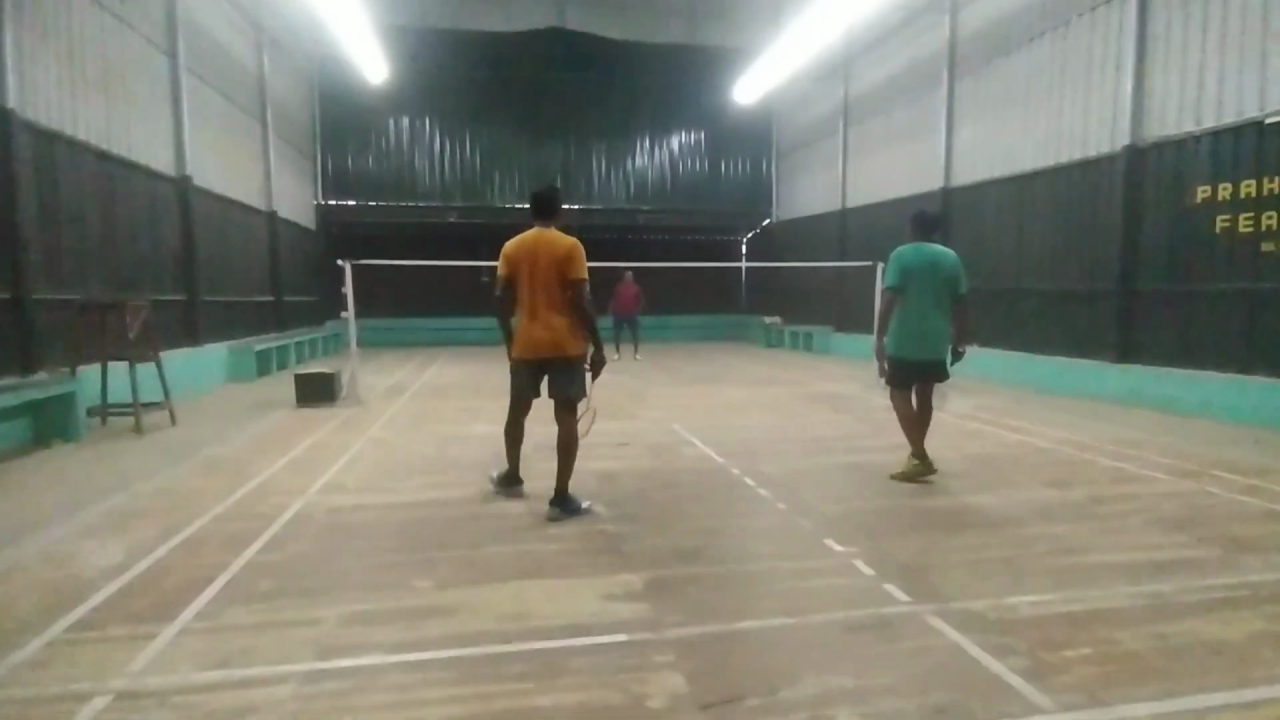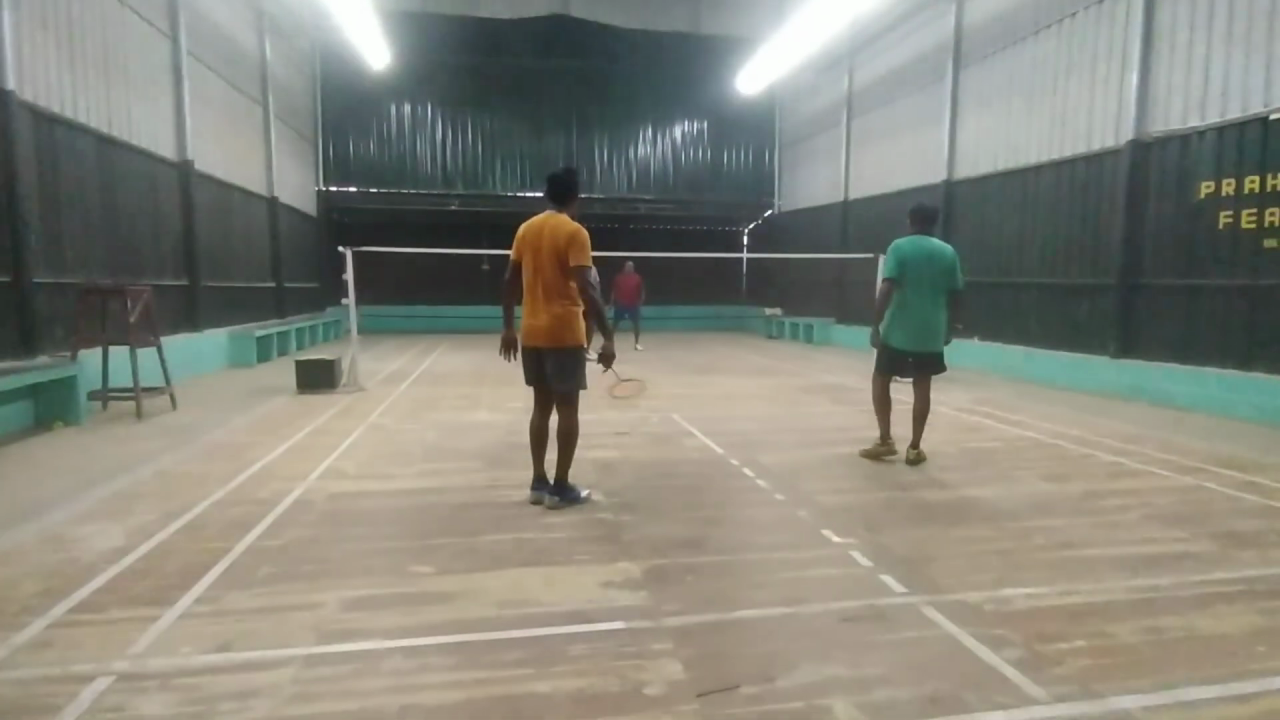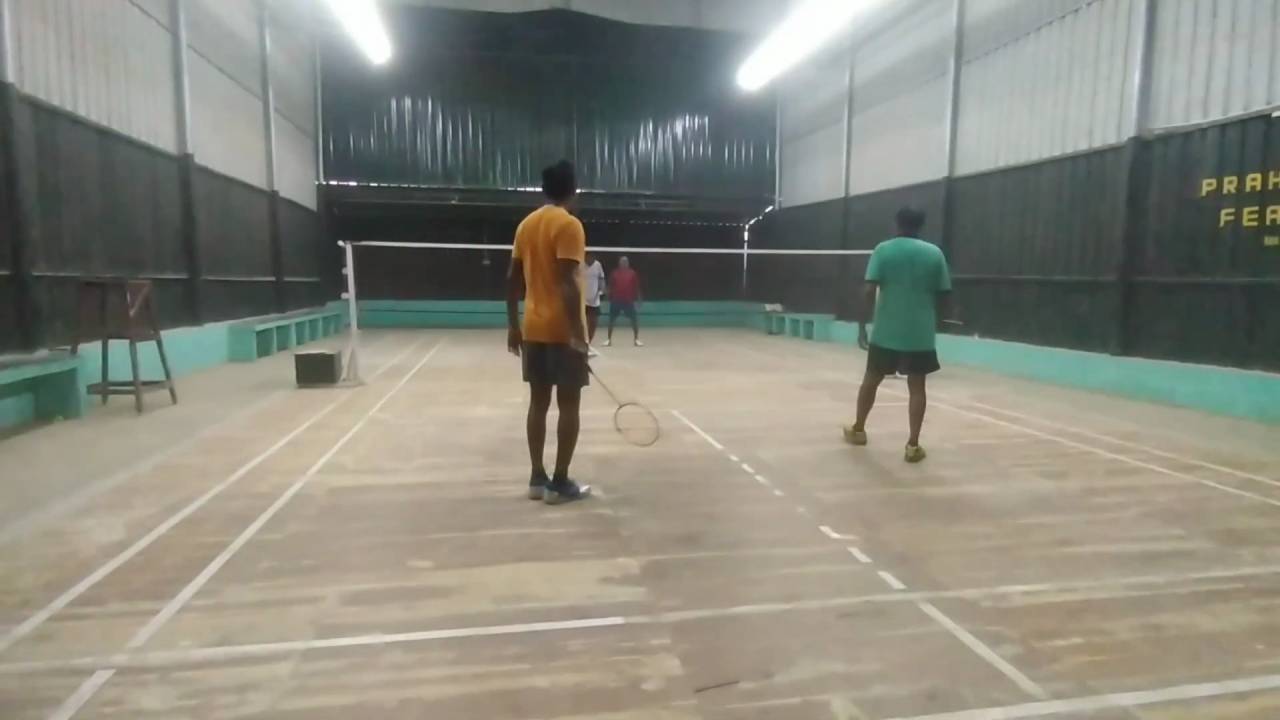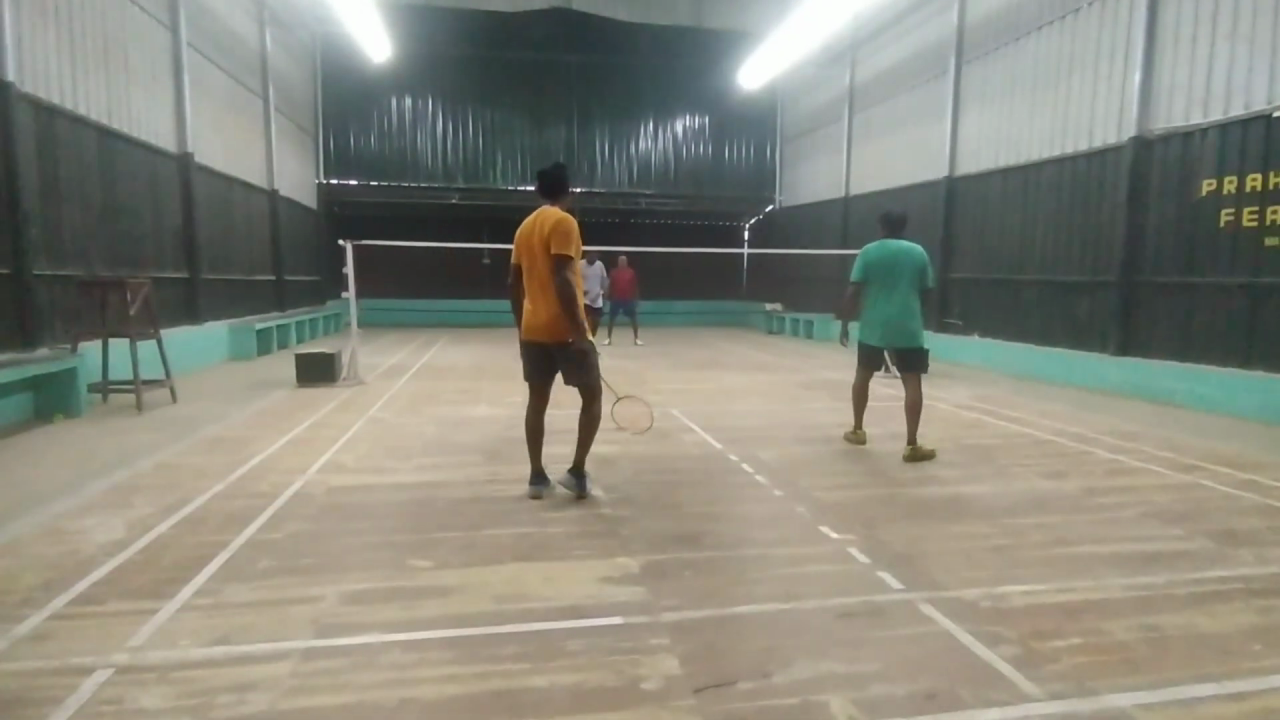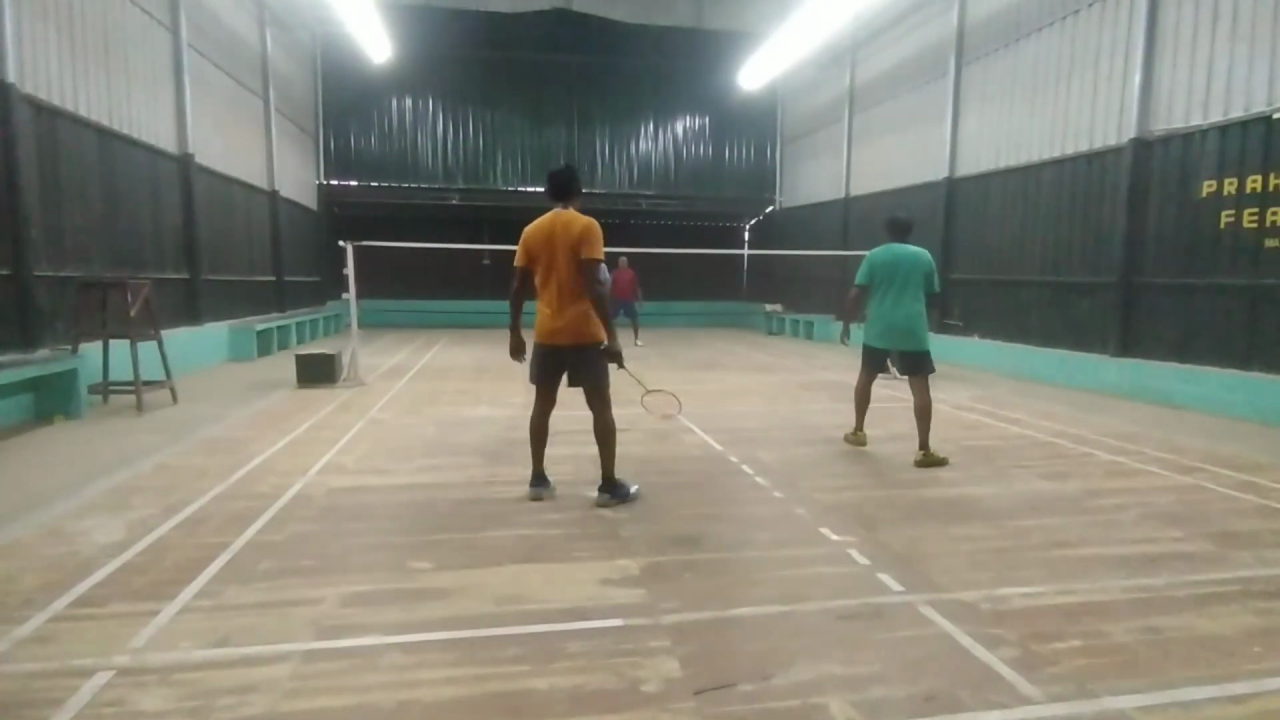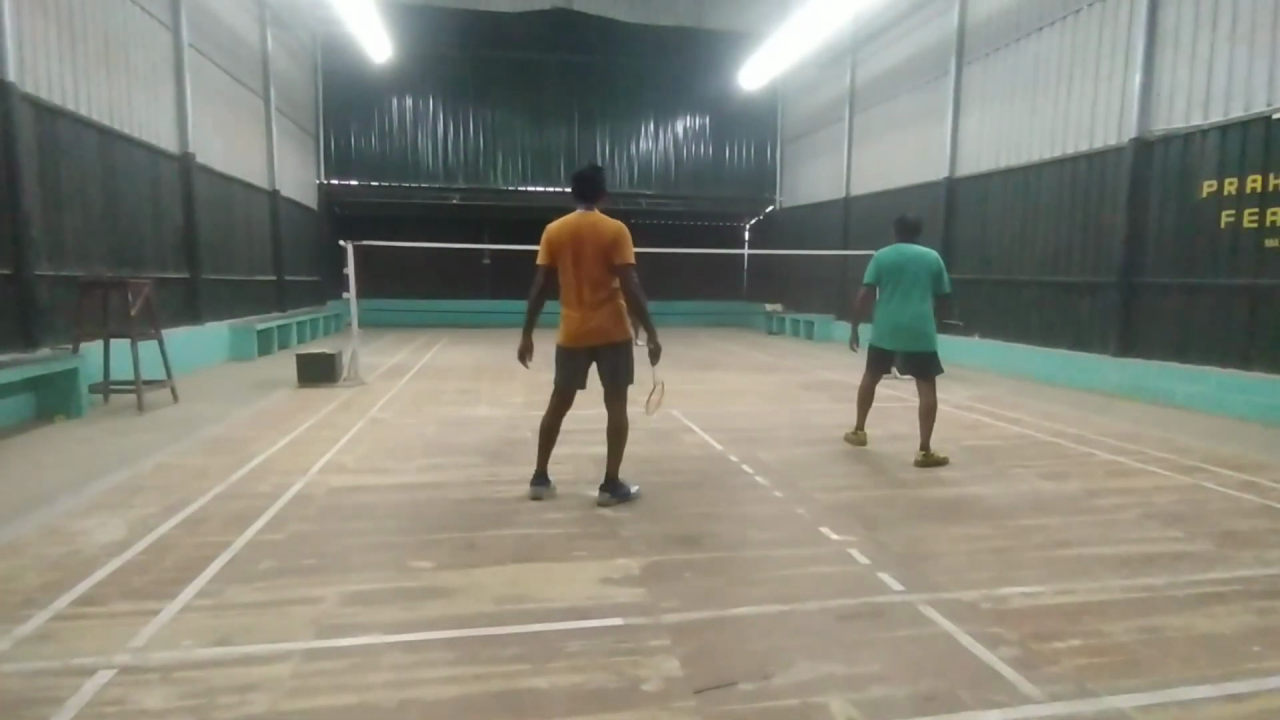
dt=0.3s
person 1, frame 1
left shoulder: (512, 247)
right shoulder: (570, 246)
left elbow: (501, 300)
right elbow: (581, 302)
left wrist: (510, 338)
right wrist: (597, 347)
left hip: (525, 346)
right hip: (564, 346)
left knee: (517, 411)
right knee: (567, 418)
left ankle: (512, 476)
right ankle: (560, 499)
person 1, frame 2
left shoulder: (526, 229)
right shoulder: (574, 232)
left elbow: (510, 282)
right elbow: (586, 289)
left wrist: (508, 328)
right wrist: (607, 338)
left hip: (531, 333)
right hip: (565, 334)
left knee: (542, 407)
right knee: (567, 407)
left ankle: (539, 483)
right ankle: (560, 487)
person 1, frame 3
left shoulder: (526, 224)
right shoulder: (569, 224)
left elbow: (513, 279)
right elbow: (567, 283)
left wrist: (513, 324)
right wrist: (578, 336)
left hip: (532, 329)
right hip: (562, 331)
left knee: (538, 402)
right knee: (569, 405)
left ankle: (538, 478)
right ankle: (559, 482)
person 1, frame 4
left shoulder: (524, 227)
right shoulder: (563, 222)
left elbow: (514, 285)
right elbow: (562, 280)
left wrist: (522, 327)
right wrist: (579, 330)
left hip: (533, 330)
right hip: (564, 330)
left knee: (537, 401)
right knee: (592, 396)
left ankle: (537, 477)
right ankle: (576, 471)
person 1, frame 5
left shoulder: (531, 231)
right shoulder: (587, 227)
left elbow: (518, 287)
right elbow: (594, 284)
left wrist: (515, 331)
right wrist: (612, 335)
left hip: (546, 334)
right hip: (584, 332)
left knee: (543, 404)
right knee: (600, 406)
left ankle: (538, 479)
right ankle: (609, 484)
person 1, frame 6
left shoulder: (553, 231)
right shoulder: (615, 230)
left elbow: (540, 287)
right elbow: (630, 288)
left wrist: (527, 334)
right wrist: (651, 334)
left hip: (572, 334)
right hip: (612, 332)
left knee: (558, 405)
right knee: (616, 407)
left ankle: (540, 478)
right ankle: (611, 484)
person 2, frame 1
left shoulder: (901, 255)
right shoulder: (951, 258)
left elbow: (889, 299)
right elbow: (960, 304)
left wrist: (880, 338)
right wrist: (959, 342)
left hip: (904, 341)
right hip: (936, 342)
left knee: (901, 397)
right knee: (924, 396)
left ankle: (920, 457)
right ankle: (918, 455)
person 2, frame 2
left shoulder: (899, 247)
right shoulder: (948, 252)
left elbow: (886, 290)
right elbow: (955, 297)
left wrist: (875, 326)
right wrist: (949, 329)
left hip: (898, 331)
right hip: (932, 334)
left knee: (881, 381)
right knee: (922, 388)
left ankle: (885, 440)
right ankle: (914, 448)
person 2, frame 3
left shoulder: (883, 250)
right shoulder: (934, 253)
left elbow: (870, 292)
right elbow: (944, 297)
left wrist: (862, 326)
right wrist: (934, 323)
left hip: (886, 330)
right hip: (921, 332)
left knee: (871, 380)
right knee: (917, 386)
left ankle: (857, 430)
right ankle: (913, 445)
person 2, frame 4
left shoulder: (868, 252)
right shoulder: (918, 252)
left elbow: (853, 292)
right elbow: (925, 292)
left wrist: (844, 324)
left hip: (873, 327)
right hip: (907, 328)
left knee: (863, 376)
right knee: (912, 383)
left ankle: (857, 430)
right ankle: (912, 445)
person 2, frame 5
left shoulder: (874, 256)
right shoulder: (924, 257)
left elbow: (856, 295)
right elbow: (932, 298)
left wrist: (846, 324)
left hip: (878, 330)
right hip: (913, 331)
left knee: (866, 378)
right knee: (920, 387)
left ankle: (858, 432)
right ankle: (924, 450)
person 2, frame 6
left shoulder: (882, 256)
right shoulder: (933, 258)
left elbow: (865, 295)
right elbow: (943, 300)
left wrist: (855, 328)
right wrist: (933, 321)
left hip: (885, 331)
right hip: (921, 333)
left knee: (870, 378)
right knee: (927, 389)
left ankle: (859, 432)
right ankle: (925, 451)
